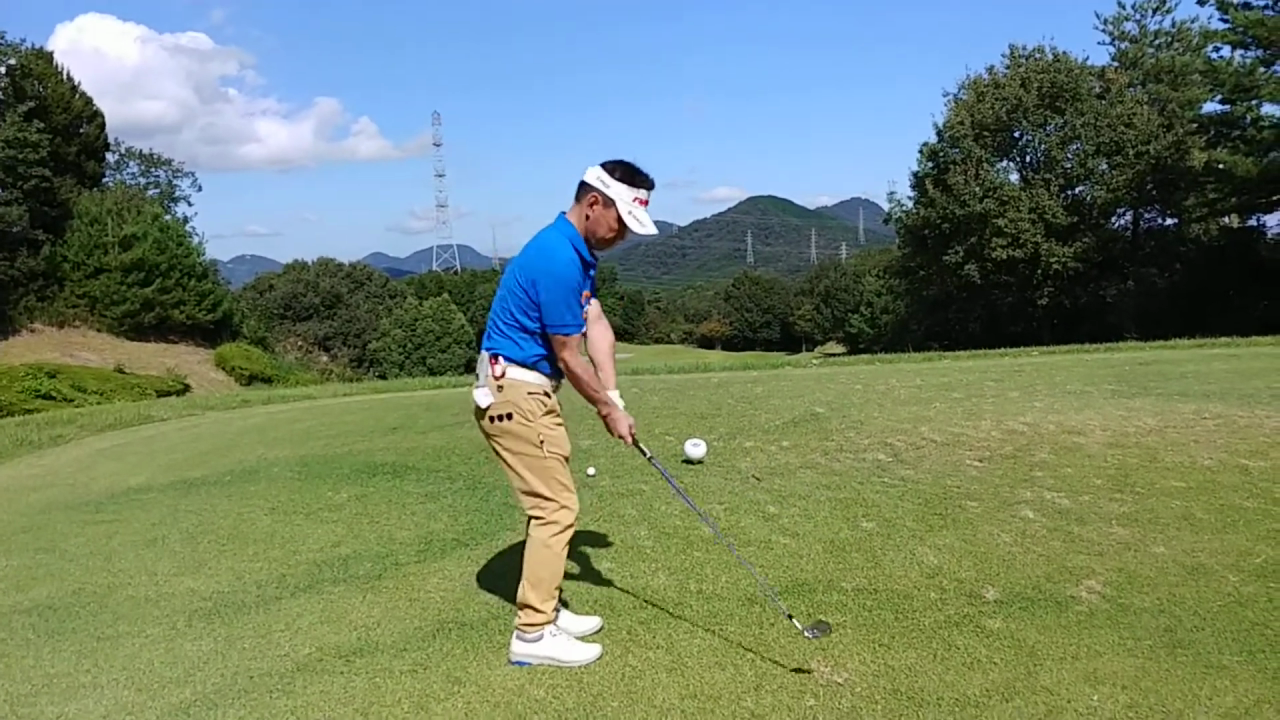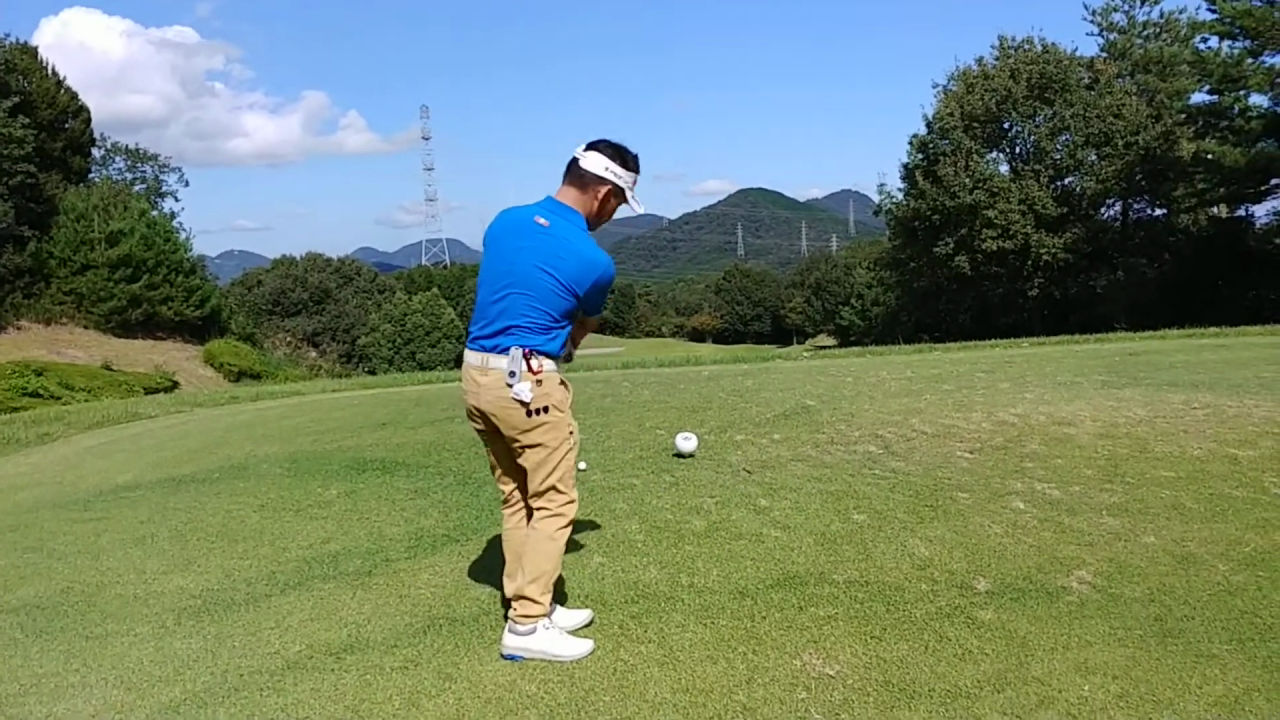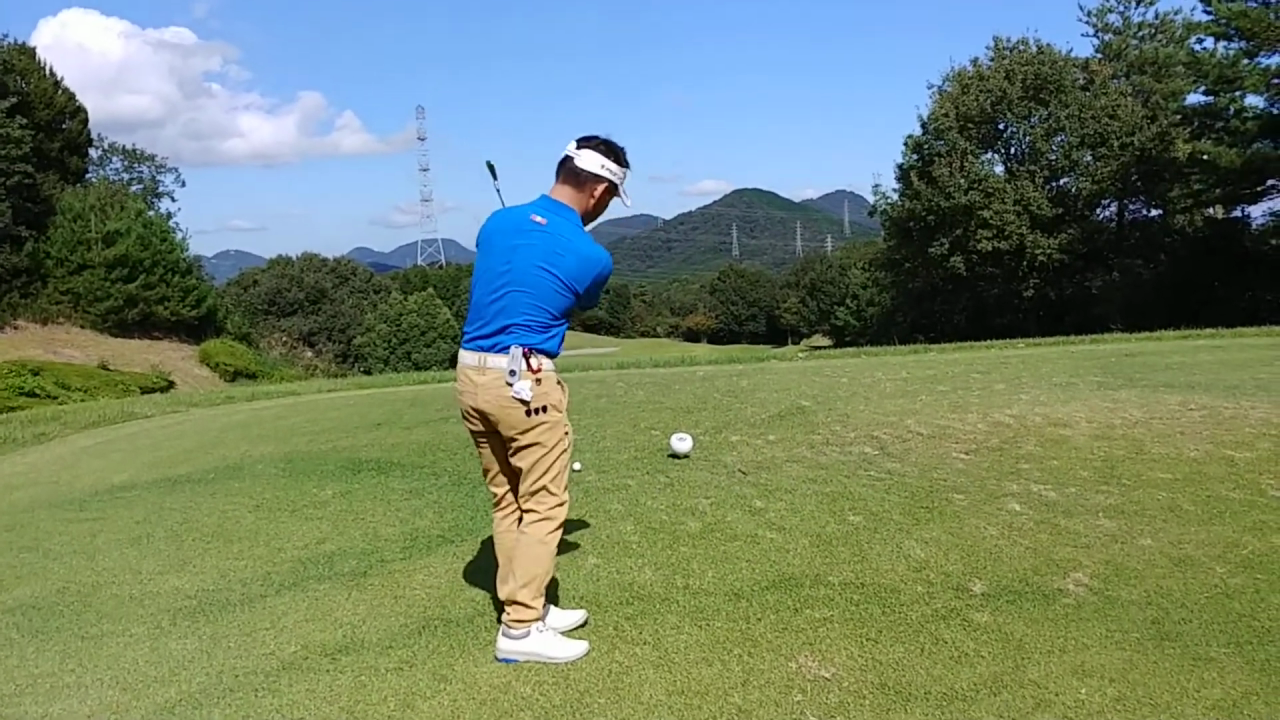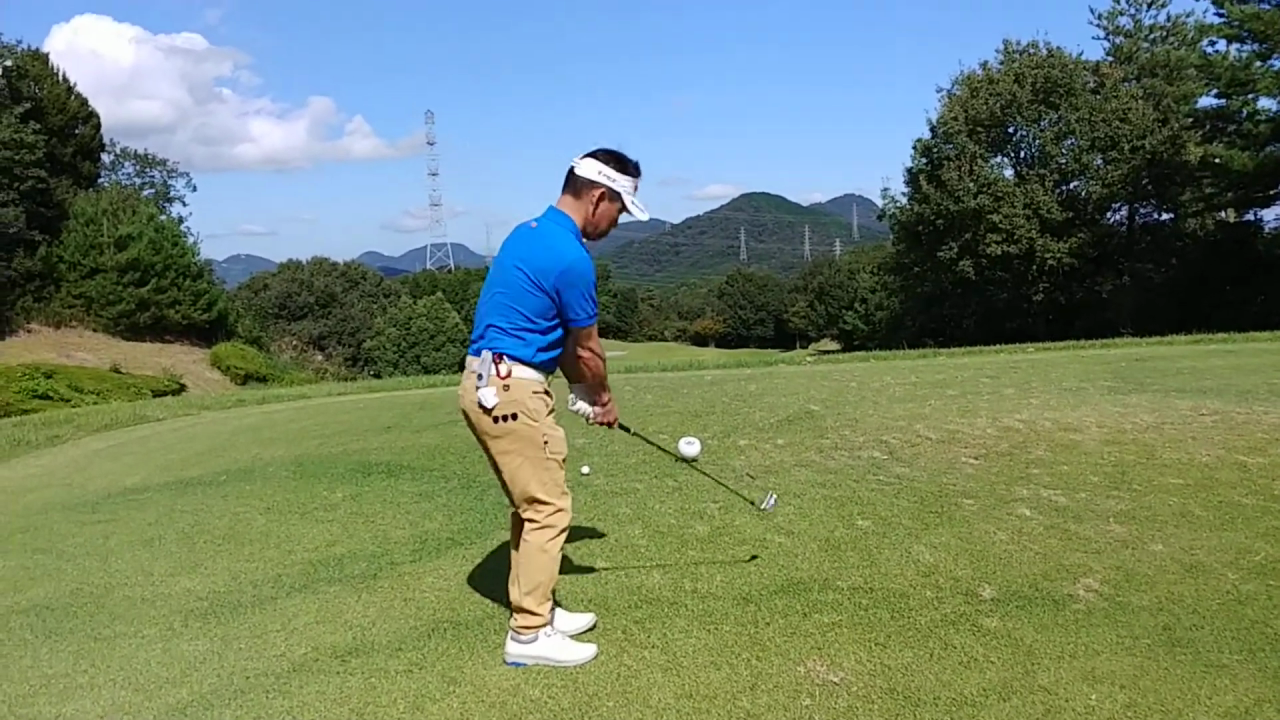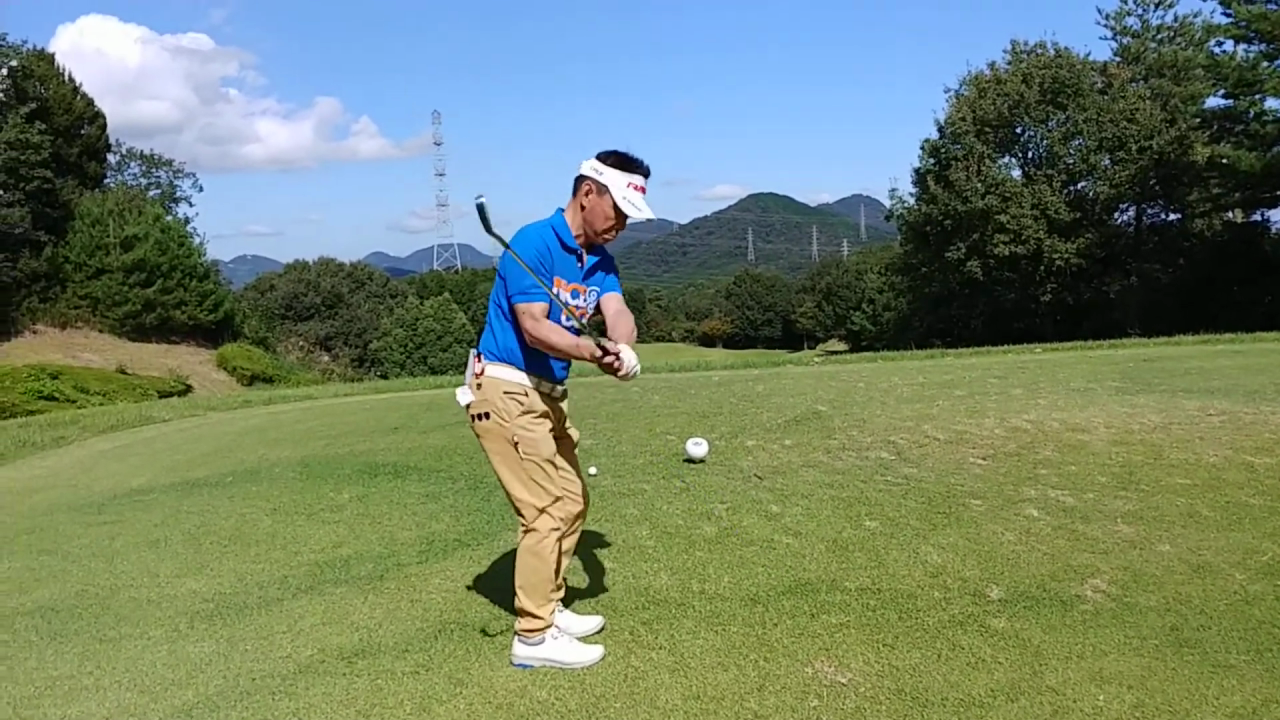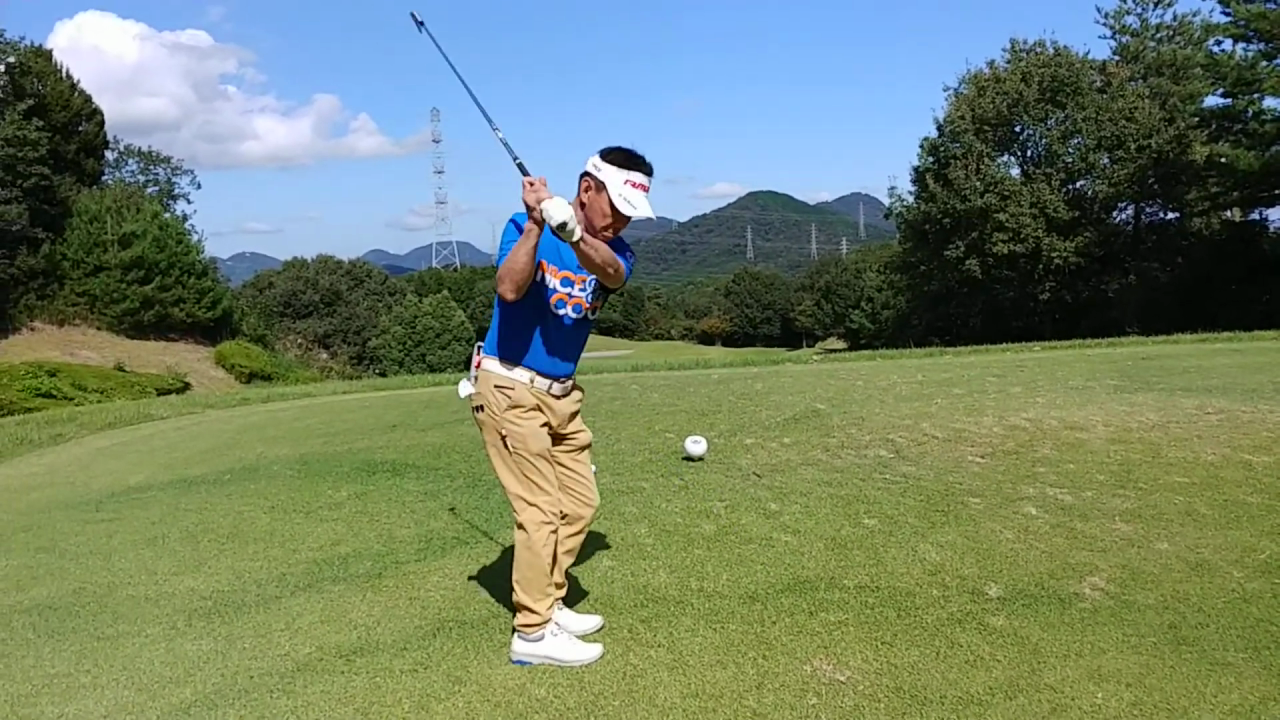
dt=0.3s
person 1, frame 1
left shoulder: (573, 251)
right shoulder: (558, 261)
left elbow: (598, 327)
right elbow: (568, 355)
left wrist: (612, 395)
right wrist: (610, 412)
left hip: (512, 388)
right hip: (517, 391)
left knee: (546, 505)
right knee: (554, 510)
left ankle: (542, 609)
right ankle: (532, 634)
person 1, frame 2
left shoulder: (504, 221)
right shoulder: (593, 262)
left hip: (480, 374)
right hip: (529, 383)
left knee: (519, 497)
right knee: (553, 503)
left ankle: (530, 603)
right ankle: (526, 627)
person 1, frame 3
left shoulder: (499, 222)
right shoulder: (592, 258)
left hip: (473, 375)
right hip: (525, 381)
left knee: (508, 500)
right knee: (544, 505)
left ankle: (525, 606)
right ankle: (520, 631)
person 1, frame 4
left shoulder: (527, 233)
right shoulder: (571, 258)
right elbow: (587, 348)
left wrist: (578, 389)
right wrist: (602, 398)
left hip: (486, 383)
right hip: (513, 389)
left knee: (529, 506)
right knee: (546, 510)
left ankle: (535, 609)
right ankle: (527, 634)
person 1, frame 5
left shoulder: (601, 261)
right shoulder: (533, 243)
left elbow: (619, 310)
right elbow: (535, 330)
left wrist: (622, 348)
right wrist: (591, 353)
left hip: (547, 395)
right hip: (507, 392)
left knee: (571, 503)
right knee: (544, 514)
left ankle: (547, 609)
right ankle: (534, 636)
person 1, frame 6
left shoulder: (613, 250)
right shoulder: (523, 228)
left elbow: (612, 274)
right elbow: (509, 290)
left wrist: (569, 228)
right wrist: (535, 223)
left hip: (561, 392)
right hip: (510, 387)
left knee: (579, 503)
right knee: (539, 511)
left ankle: (548, 606)
right ankle: (532, 633)
